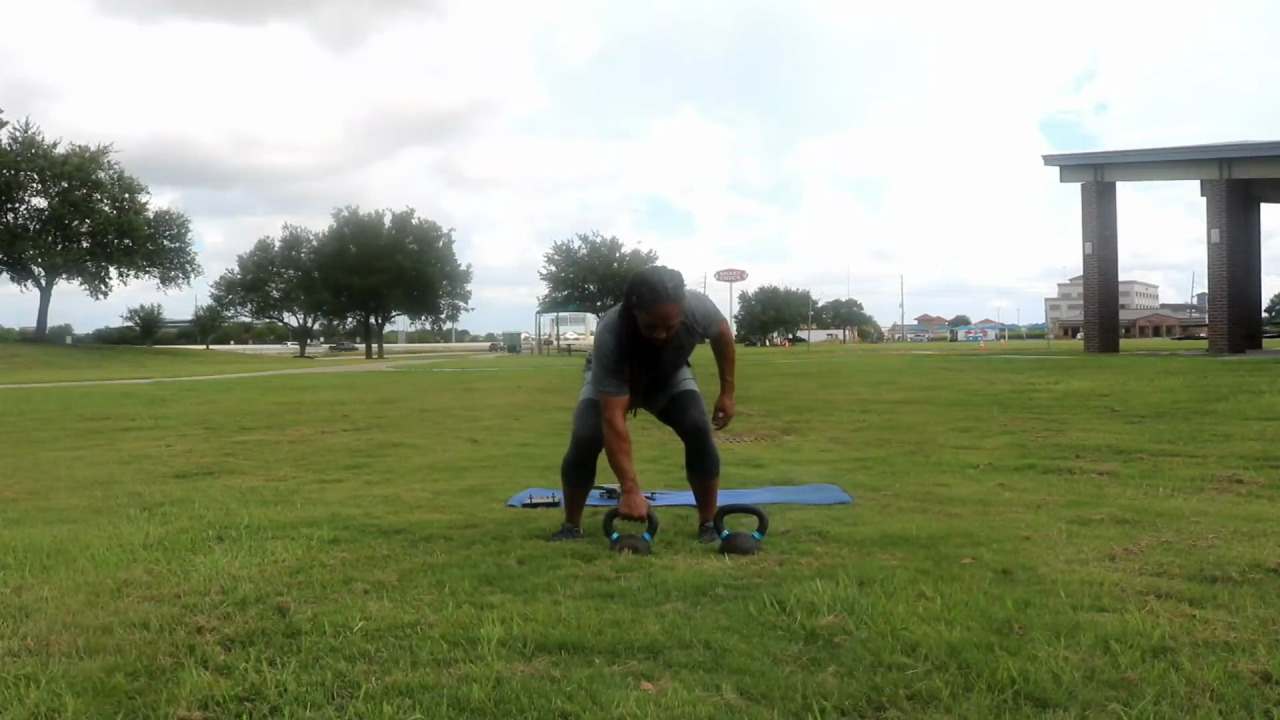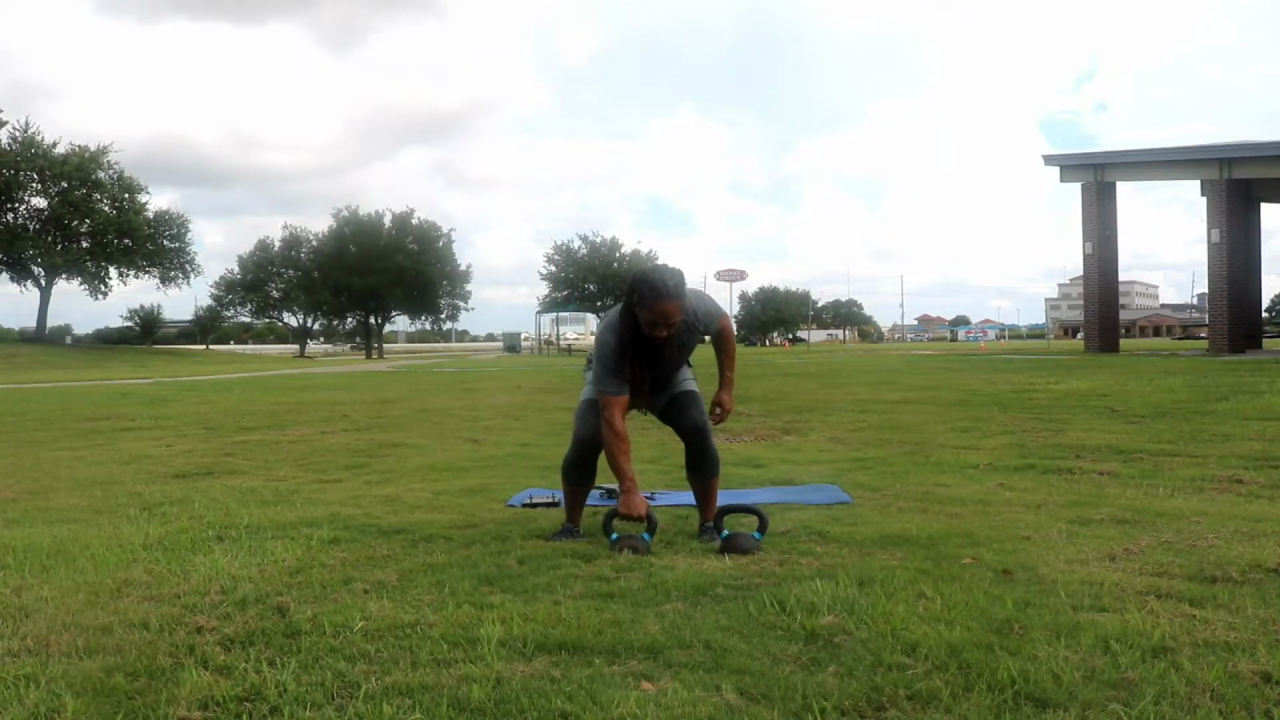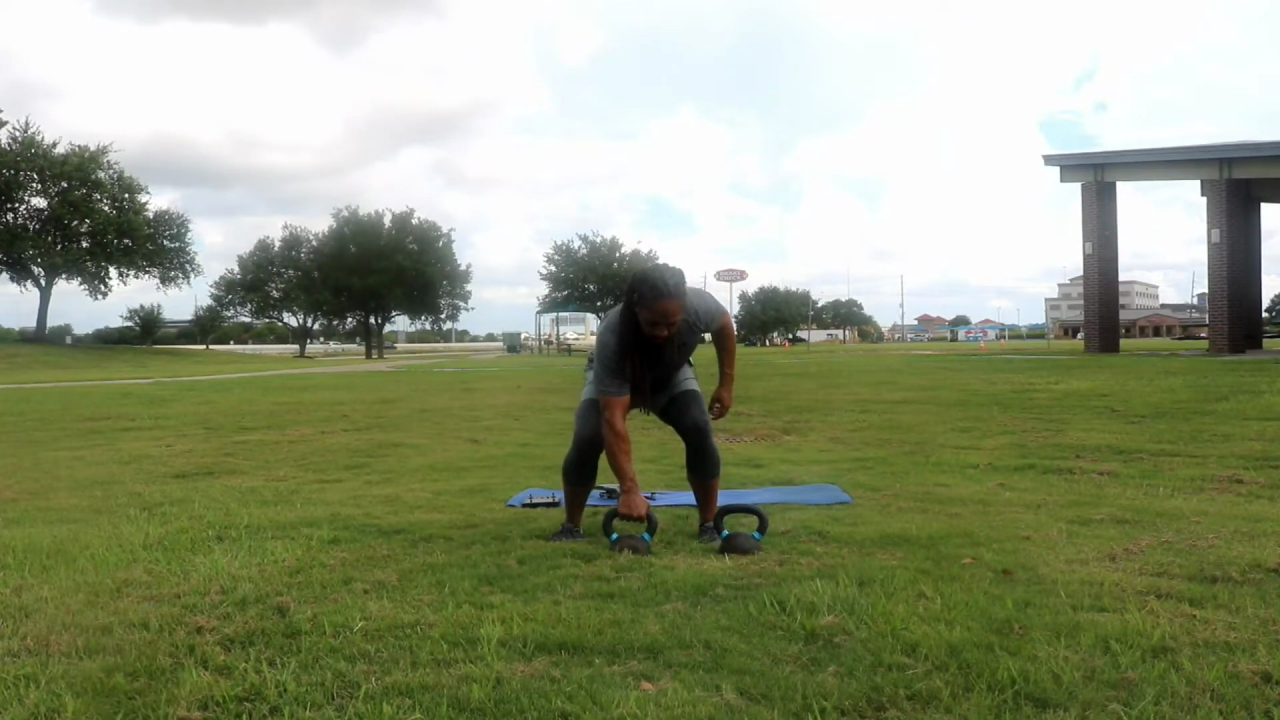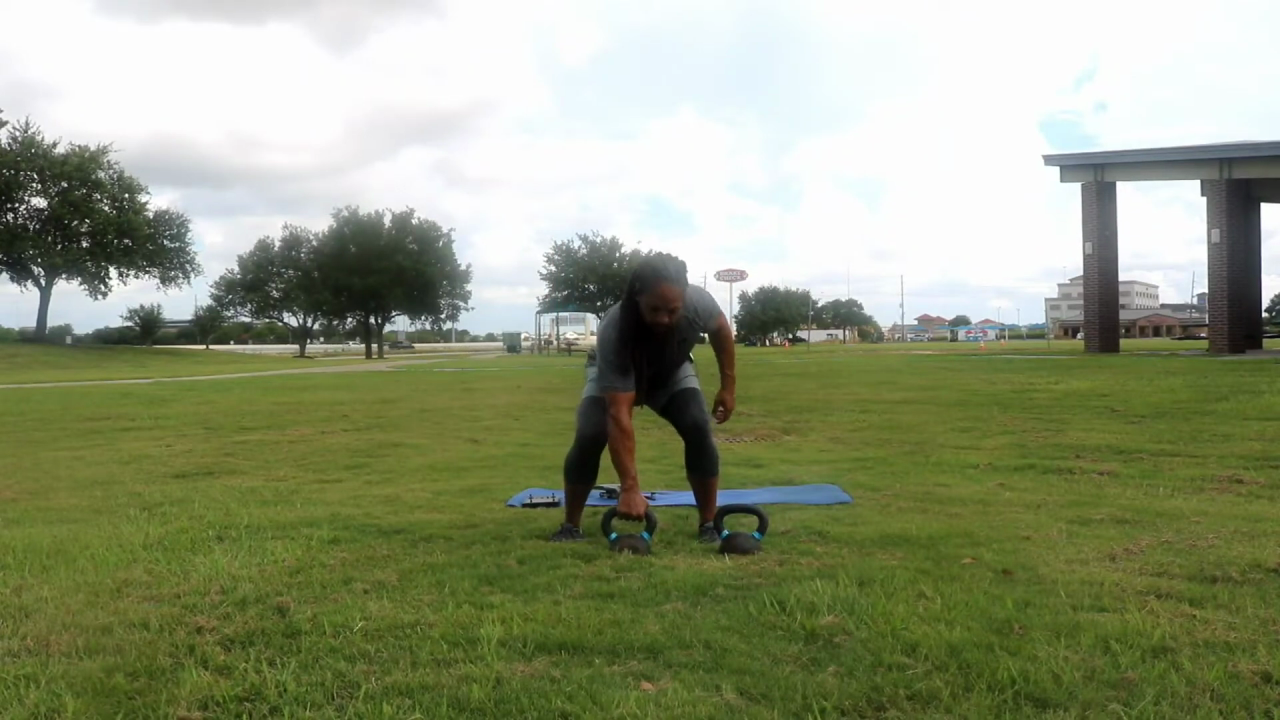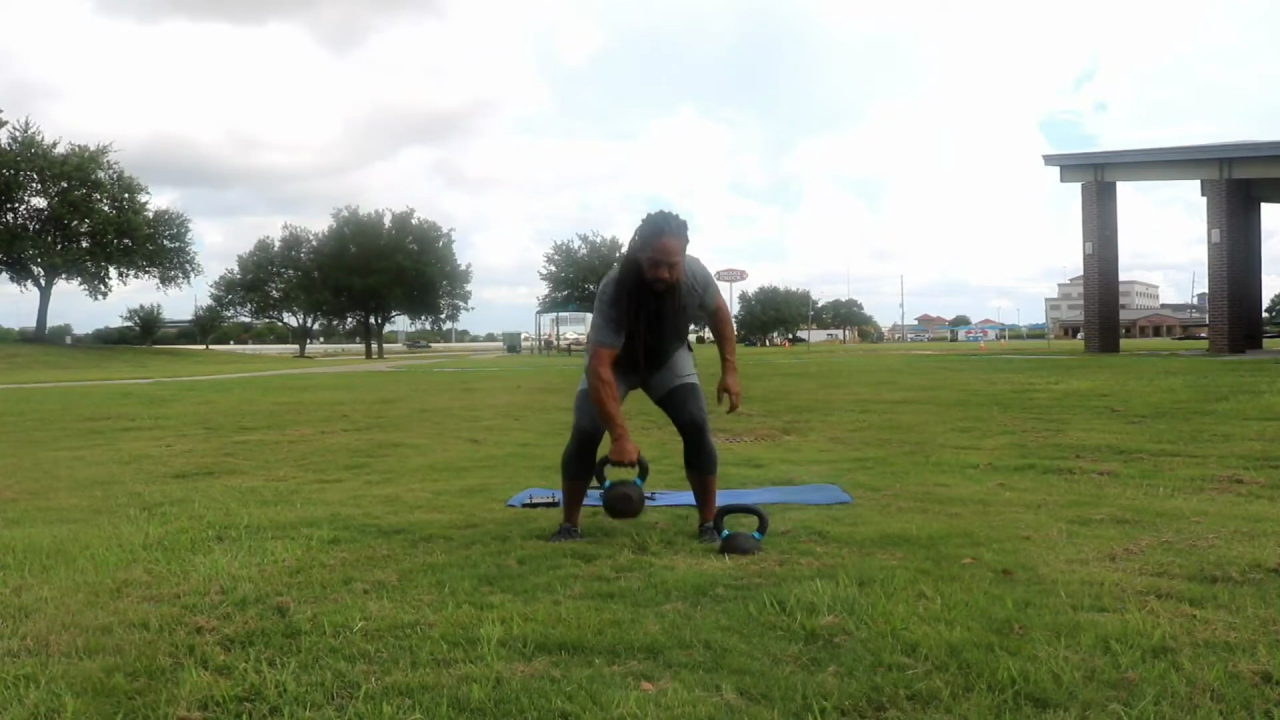
dt=0.2s
person 1, frame 1
left shoulder: (698, 308)
right shoulder: (610, 334)
left elbow: (722, 334)
right elbow: (613, 420)
left wrist: (727, 391)
right wrist: (629, 490)
left hip: (670, 377)
right hip: (611, 380)
left knee: (699, 430)
right knee: (584, 438)
left ankle: (708, 524)
right ankle: (571, 526)
person 1, frame 2
left shoulder: (698, 306)
right shoulder: (611, 334)
left elbow: (724, 328)
right elbow: (612, 420)
left wrist: (726, 387)
right wrist: (628, 490)
left hip: (671, 376)
right hip: (611, 379)
left knee: (699, 430)
right knee: (585, 438)
left ankle: (708, 524)
right ankle: (571, 526)
person 1, frame 3
left shoulder: (699, 305)
right shoulder: (613, 334)
left elbow: (724, 326)
right elbow: (613, 420)
left wrist: (726, 384)
right wrist: (629, 490)
left hip: (672, 376)
right hip: (612, 379)
left knee: (699, 430)
right knee: (587, 438)
left ankle: (709, 524)
right ankle: (571, 525)
person 1, frame 4
left shoulder: (698, 301)
right shoulder: (616, 328)
left elbow: (721, 329)
right elbow: (619, 417)
left wrist: (728, 385)
right wrist: (630, 490)
left hip: (671, 374)
right hip: (614, 379)
left knee: (698, 429)
right knee: (589, 437)
left ankle: (708, 525)
right ankle: (570, 526)
person 1, frame 5
left shoulder: (696, 274)
right shoulder: (616, 289)
left elbow: (718, 314)
right elbow: (600, 371)
left wrist: (729, 371)
right wrist: (619, 437)
left hip: (669, 356)
right hip: (615, 362)
left knee: (697, 425)
right knee: (586, 432)
left ankle: (709, 525)
right ankle: (569, 526)
